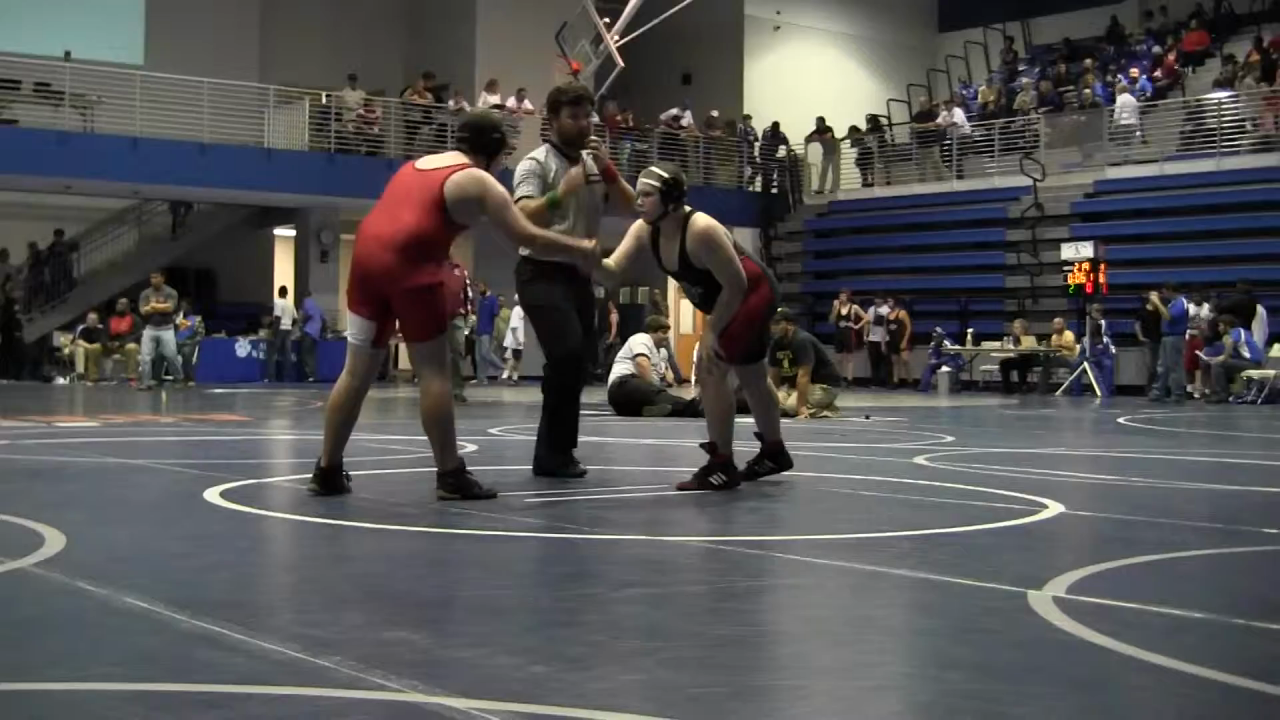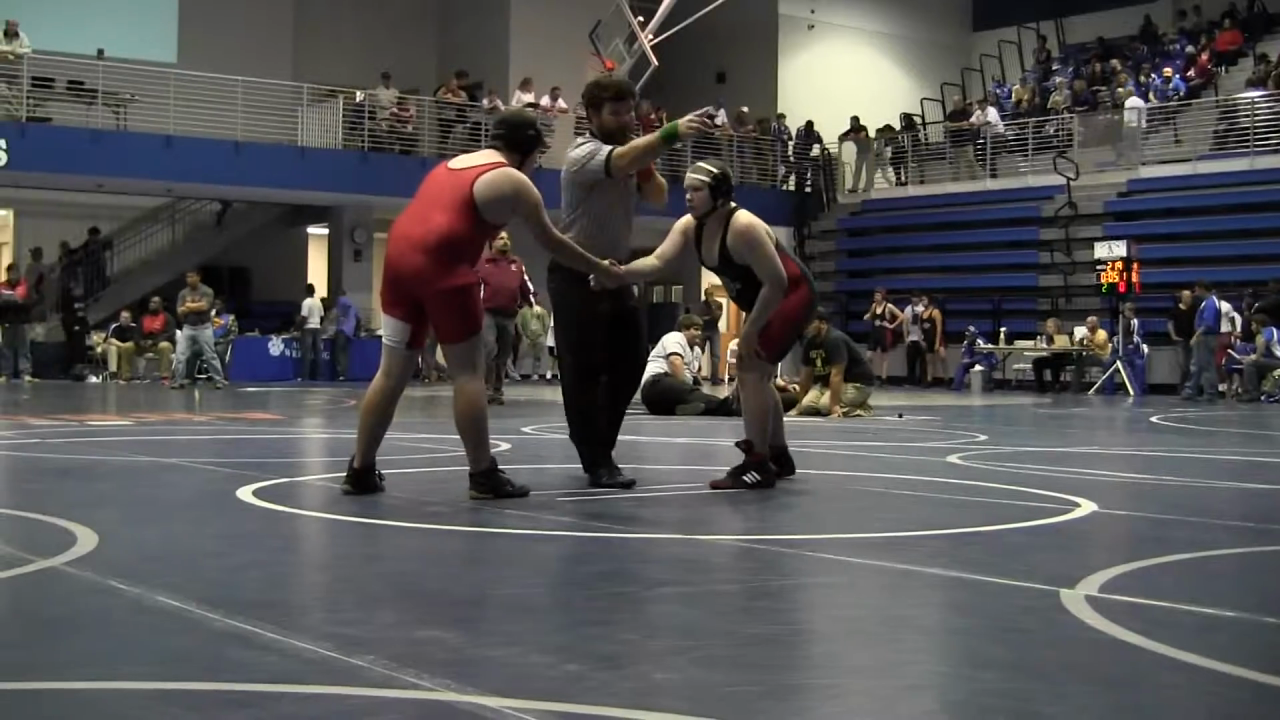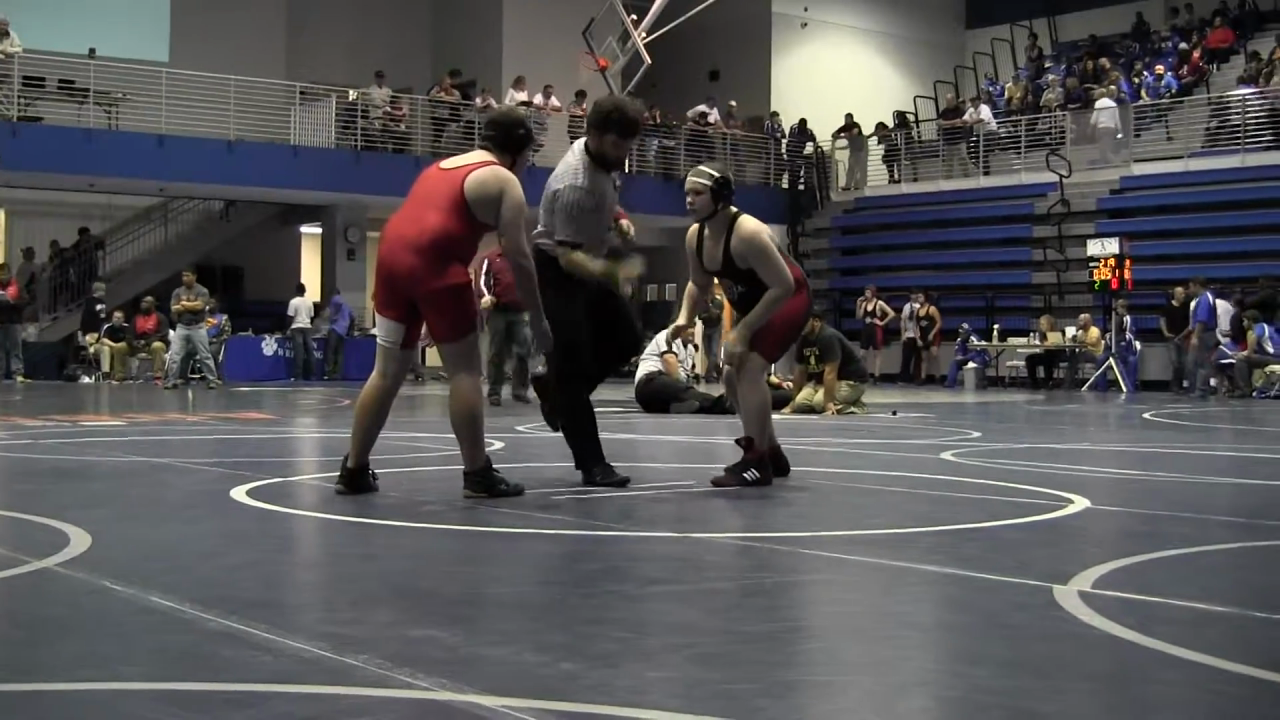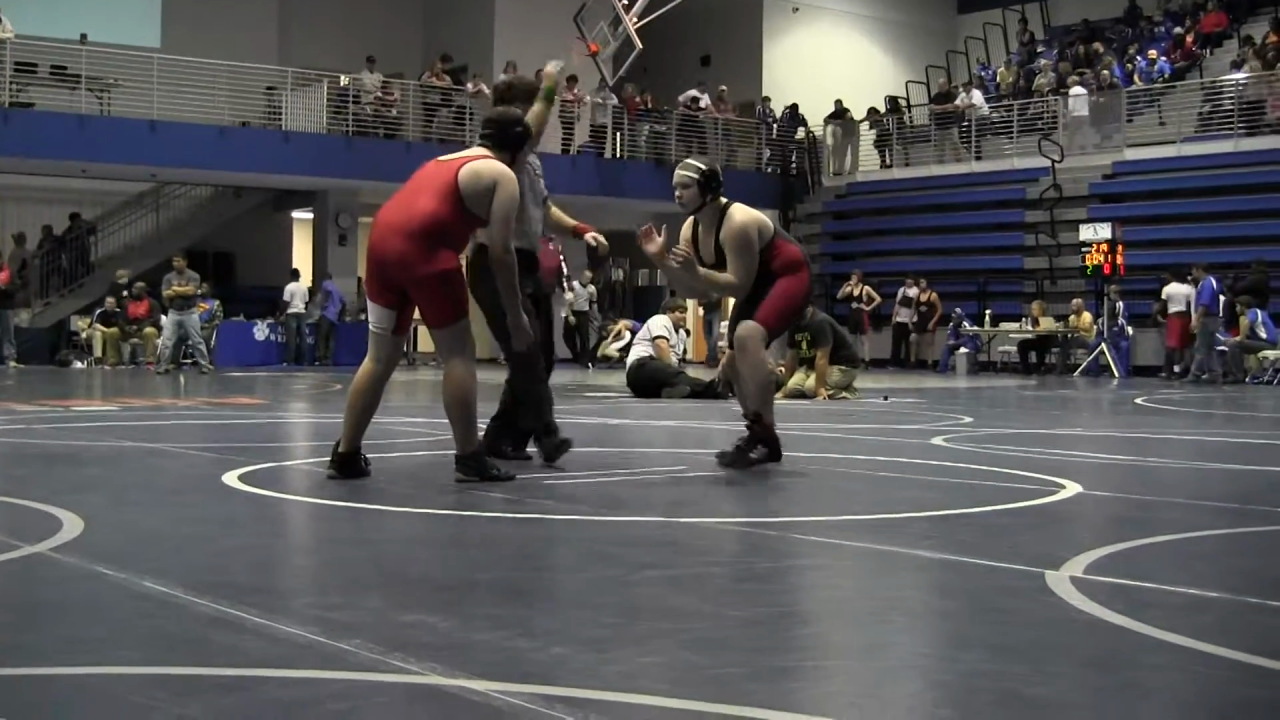
dt=0.5s
person 1, frame 1
left shoulder: (593, 162)
right shoulder: (535, 164)
left elbow: (629, 205)
right elbow: (522, 215)
left wrist: (607, 168)
right wrist: (559, 196)
left hip: (579, 276)
right hip: (542, 274)
left knee: (577, 361)
right knee: (568, 352)
left ankle: (551, 454)
right ankle: (558, 449)
person 1, frame 2
left shoulder: (629, 151)
right shoulder: (584, 155)
left elbow: (659, 197)
right elbow: (625, 159)
left wrist: (646, 166)
right wrist: (672, 132)
right hip: (576, 275)
left knee: (630, 362)
right knee: (584, 371)
left ankle: (596, 442)
right ankle: (598, 463)
person 1, frame 3
left shoulder: (603, 159)
right shoulder: (573, 183)
right elbow: (571, 256)
left wrist: (621, 220)
right wrist: (612, 274)
left hip: (589, 272)
right hip: (556, 272)
left knee: (627, 339)
right knee: (573, 369)
left ankle: (552, 387)
right ankle: (592, 464)
person 1, frame 4
left shoulder: (527, 157)
left elbow: (544, 208)
left wrist: (584, 231)
right wrist: (546, 93)
left hip: (528, 265)
left knee: (539, 358)
right knee: (526, 351)
left ankle: (503, 439)
right ankle: (544, 436)
person 2, frame 1
left shoulder: (417, 165)
right shoulder: (478, 181)
right elbow: (526, 237)
left wrist: (443, 265)
right wrist: (583, 250)
left hip: (367, 254)
right hip: (408, 265)
left knee: (357, 369)
right knee: (434, 371)
left ankle: (327, 470)
right ankle: (450, 476)
person 2, frame 2
left shoulder: (451, 164)
right shoulder: (513, 182)
right elbow: (552, 242)
right wrist: (601, 269)
left hip: (400, 256)
right hip: (442, 266)
left knee: (392, 371)
right knee: (468, 372)
left ankle: (360, 471)
right ankle: (483, 476)
person 2, frame 3
left shoulder: (443, 166)
right shoulder: (505, 181)
right elbow: (517, 256)
right wrist: (538, 318)
left hip: (393, 256)
right hip: (435, 265)
left knee: (387, 371)
right knee: (465, 370)
left ankle: (354, 470)
right ankle: (477, 474)
person 2, frame 4
left shoulder: (445, 161)
right shoulder: (502, 176)
right elbow: (500, 251)
right wrist: (515, 315)
left hip: (383, 241)
right hip: (424, 249)
left knee: (381, 356)
right knee: (459, 354)
left ankle: (346, 456)
right ankle: (469, 459)
person 3, frame 1
left shoulder: (701, 230)
right shoulder: (645, 230)
left elbow: (736, 284)
right elbow: (613, 270)
left wrist: (711, 331)
left hip: (752, 294)
right hip: (729, 302)
left knee: (710, 366)
right knee: (751, 377)
left ankle: (722, 466)
right ankle: (774, 453)
person 3, frame 2
left shoulder: (743, 227)
right shoulder: (690, 225)
left elbow: (777, 282)
right elbow: (657, 262)
left wrist: (751, 329)
right wrist: (617, 273)
left hip: (791, 294)
right hip: (763, 300)
left knee: (751, 368)
right knee: (754, 374)
left ankle: (757, 464)
right ankle: (778, 454)
person 3, frame 3
left shoulder: (747, 233)
right shoulder: (695, 235)
left elbow: (784, 285)
right elbow: (699, 285)
left wrist: (744, 328)
right wrist: (683, 318)
left hip: (787, 299)
right hip: (755, 302)
left knee: (749, 366)
right knee: (734, 378)
left ankle: (757, 461)
right ankle: (772, 455)
person 3, frame 4
left shoulder: (738, 222)
right shoulder: (690, 228)
left elbow: (737, 286)
right elbow: (695, 291)
left wrist: (694, 270)
right wrist: (661, 260)
left hip: (789, 277)
right hip: (757, 285)
left knee: (747, 338)
right knee: (734, 363)
left ankle: (761, 432)
right ankle: (765, 437)
